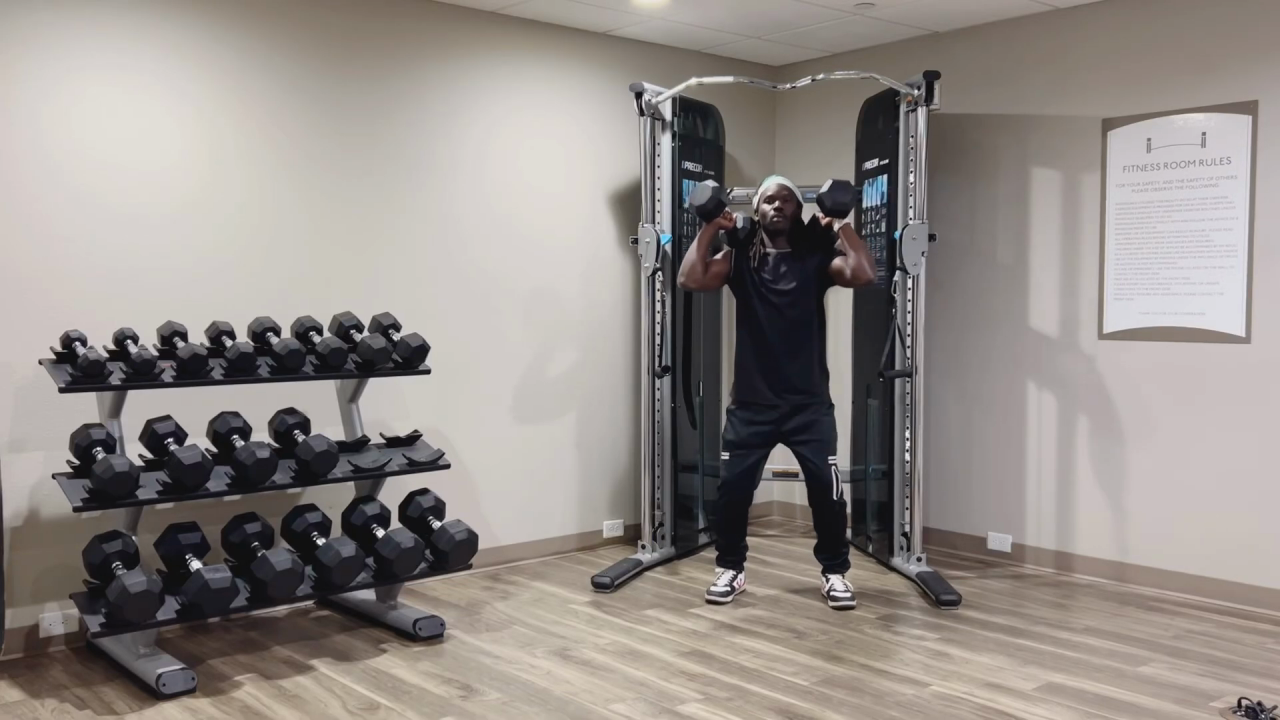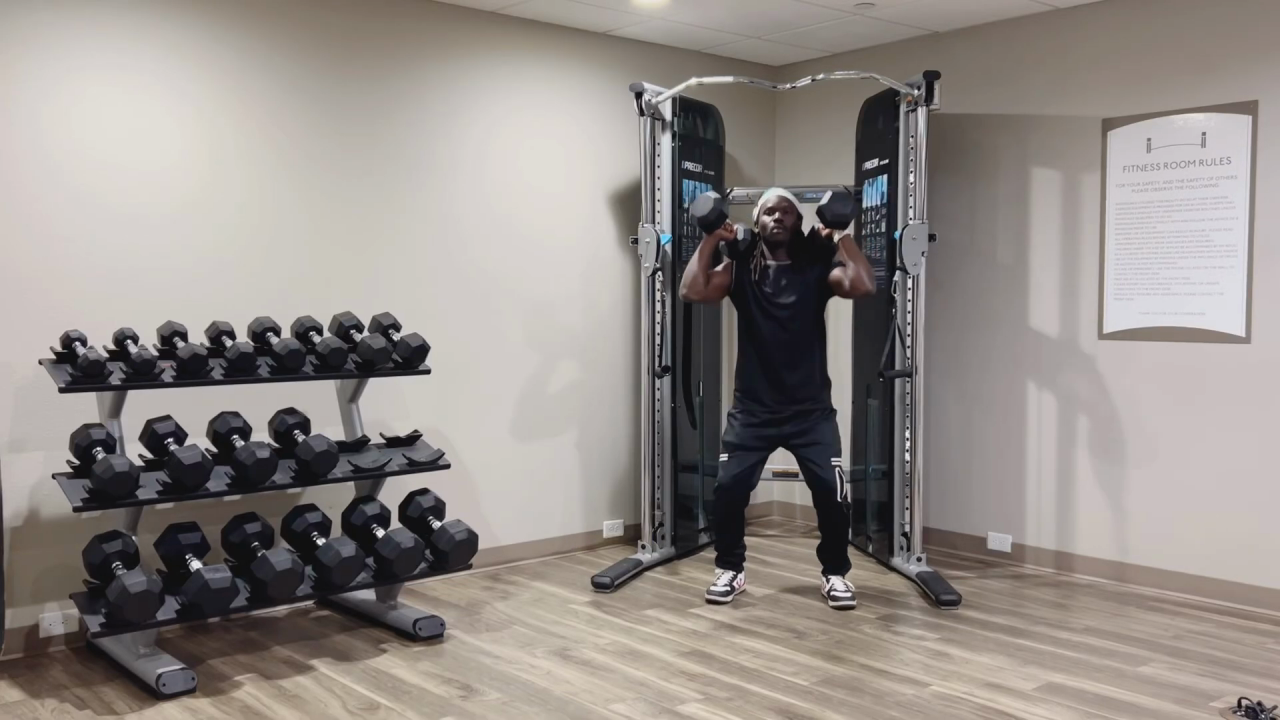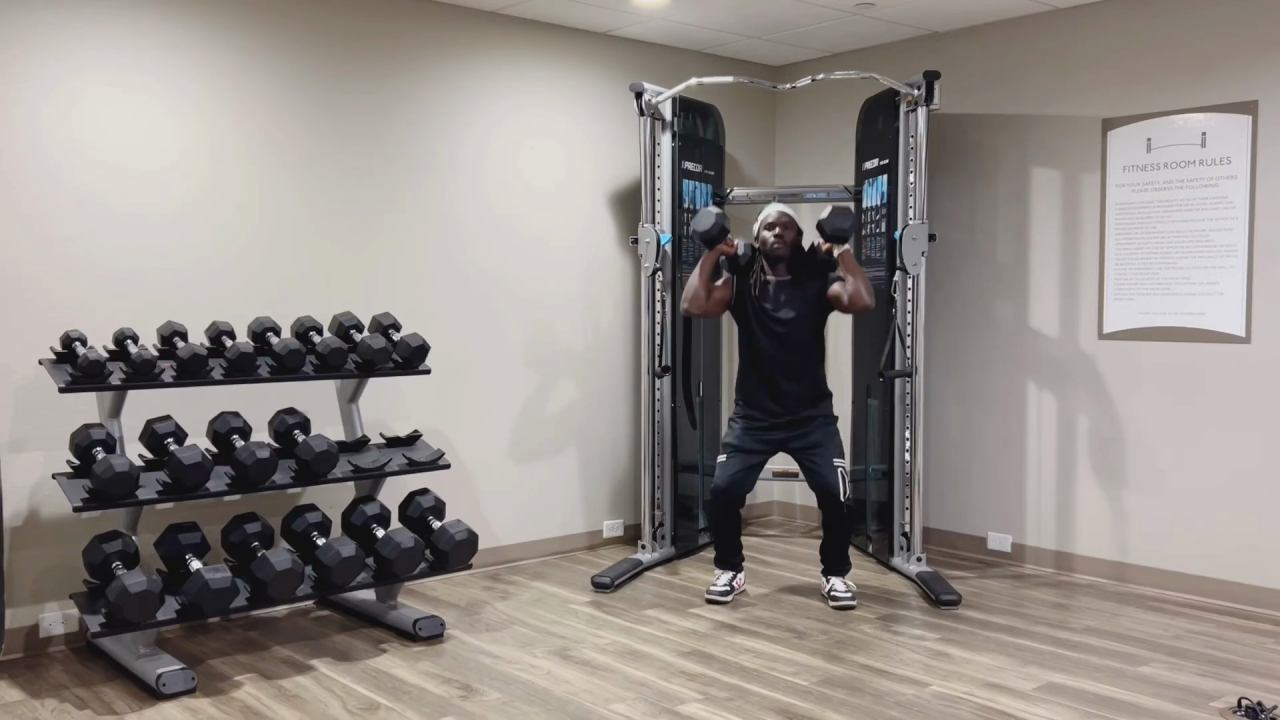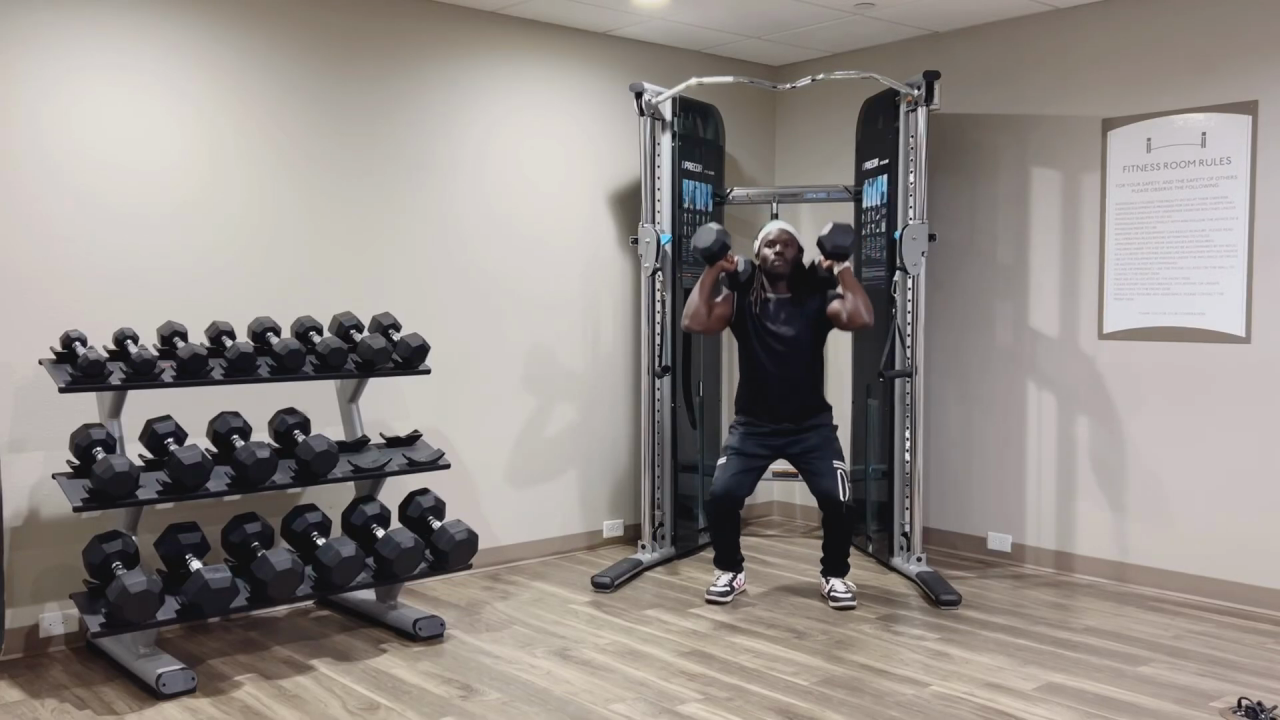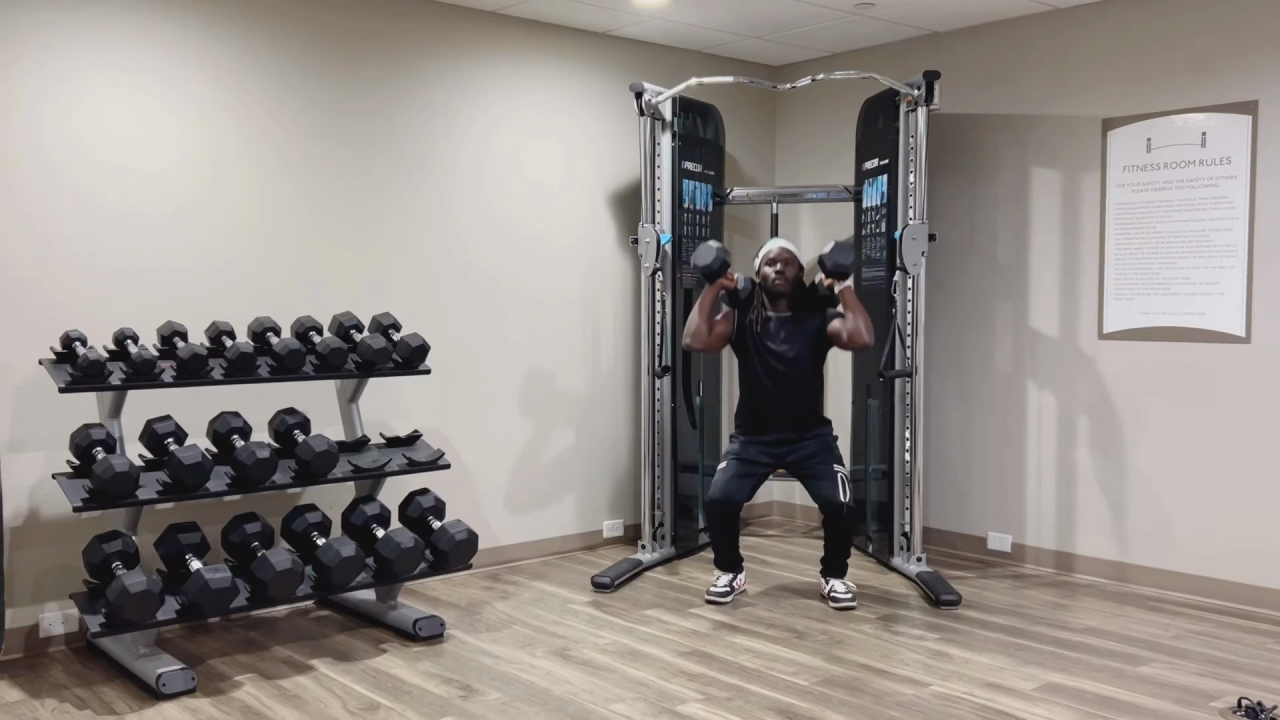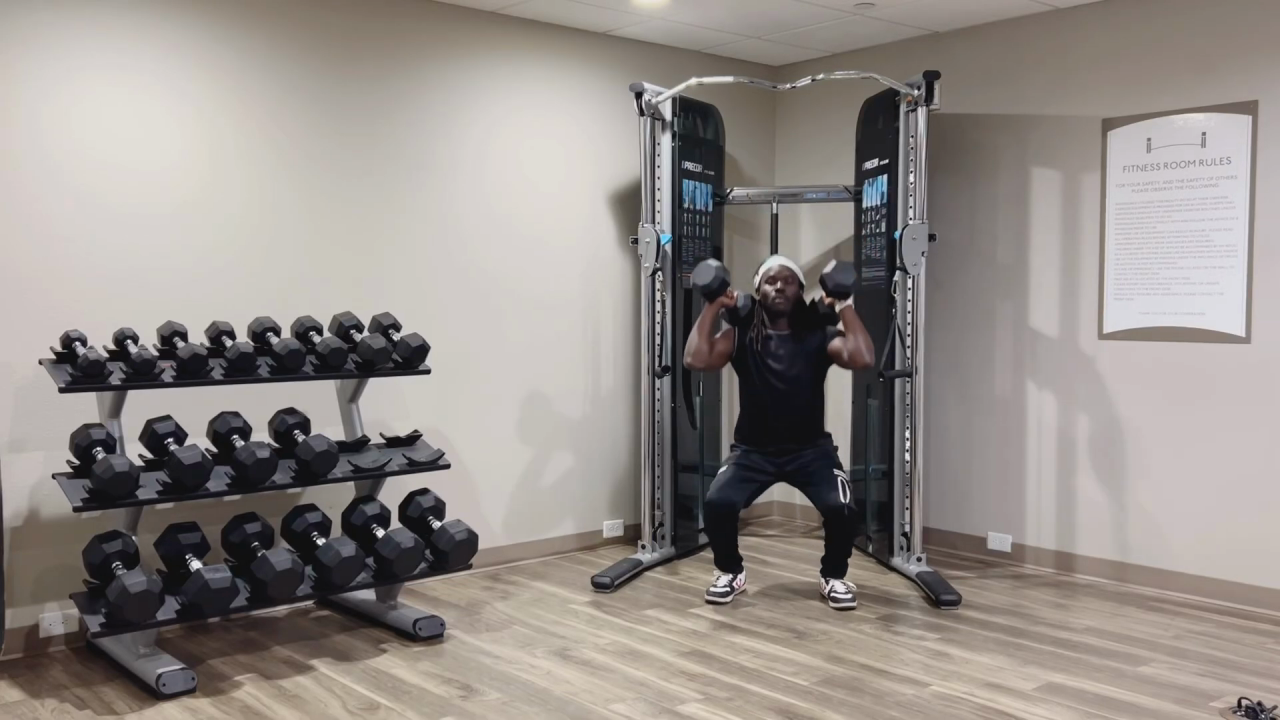
dt=0.1s
person 1, frame 1
left shoulder: (817, 257)
right shoulder: (739, 258)
left elbow: (863, 274)
right elbow: (690, 279)
left wrist: (842, 225)
right wrist: (710, 228)
left hip: (808, 400)
right hip: (751, 400)
left knee: (826, 488)
right knee: (733, 487)
left ankle: (834, 572)
right ankle: (730, 569)
person 1, frame 2
left shoulder: (818, 268)
right shoulder: (739, 270)
left elbow: (864, 286)
right elbow: (691, 291)
left wrist: (842, 237)
right wrist: (711, 240)
left hip: (810, 408)
right hip: (752, 408)
left knee: (832, 490)
right knee: (728, 488)
left ankle: (834, 573)
right ankle: (730, 569)
person 1, frame 3
left shoulder: (818, 283)
right shoulder: (740, 284)
left elbow: (863, 301)
right elbow: (693, 306)
left wrist: (842, 251)
right wrist: (712, 255)
left hip: (810, 415)
right hip: (753, 415)
left knee: (835, 492)
right knee: (724, 490)
left ankle: (835, 574)
right ankle: (729, 570)
person 1, frame 4
left shoulder: (819, 300)
right shoulder: (740, 300)
left elbow: (862, 319)
right elbow: (693, 323)
left wrist: (843, 270)
right wrist: (712, 271)
left hip: (811, 426)
right hip: (752, 425)
left knee: (837, 498)
right knee: (722, 495)
left ankle: (835, 575)
right ankle: (729, 571)
person 1, frame 5
left shoulder: (818, 318)
right shoulder: (741, 318)
left elbow: (862, 339)
right elbow: (694, 341)
left wrist: (844, 288)
right wrist: (712, 289)
left hip: (810, 436)
right hip: (752, 436)
left knee: (837, 503)
right knee: (720, 499)
left ankle: (834, 575)
right ankle: (730, 571)
person 1, frame 6
left shoulder: (819, 337)
right shoulder: (740, 336)
left elbow: (863, 359)
right elbow: (696, 359)
left wrist: (844, 307)
right wrist: (712, 307)
left hip: (810, 449)
right hip: (753, 450)
left knee: (840, 507)
right knee: (717, 502)
left ankle: (834, 575)
right ankle: (730, 571)
